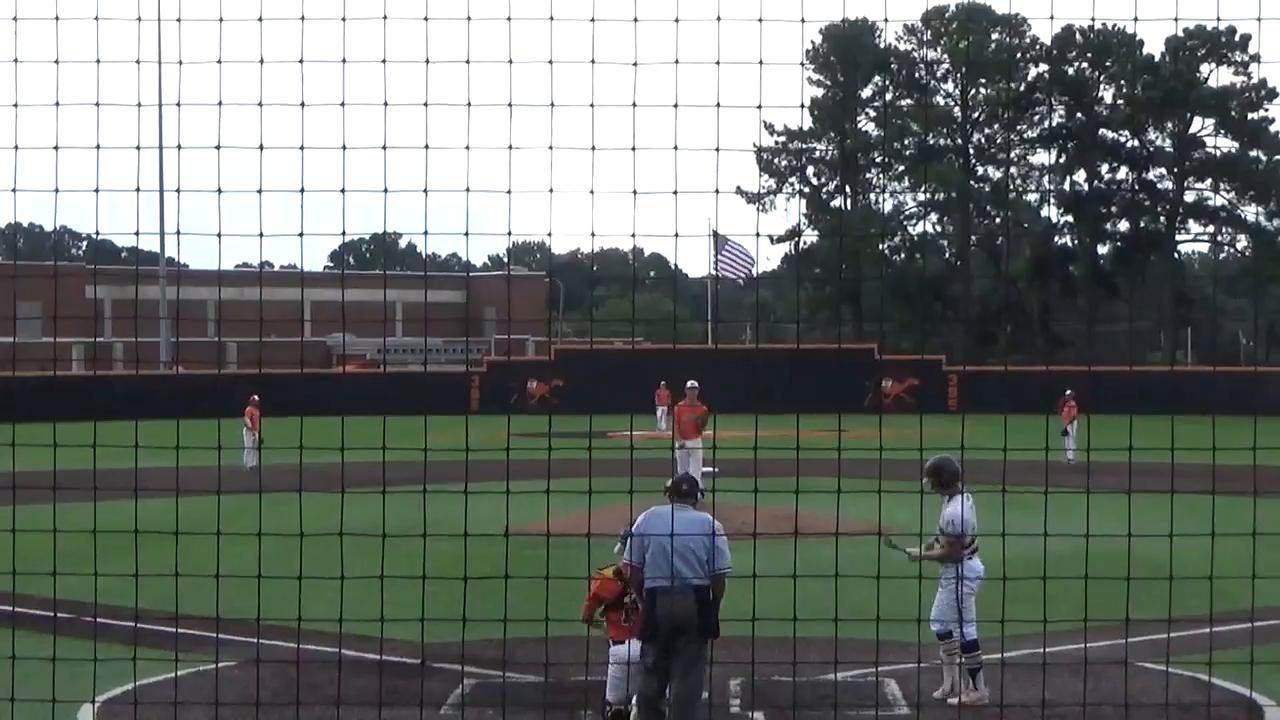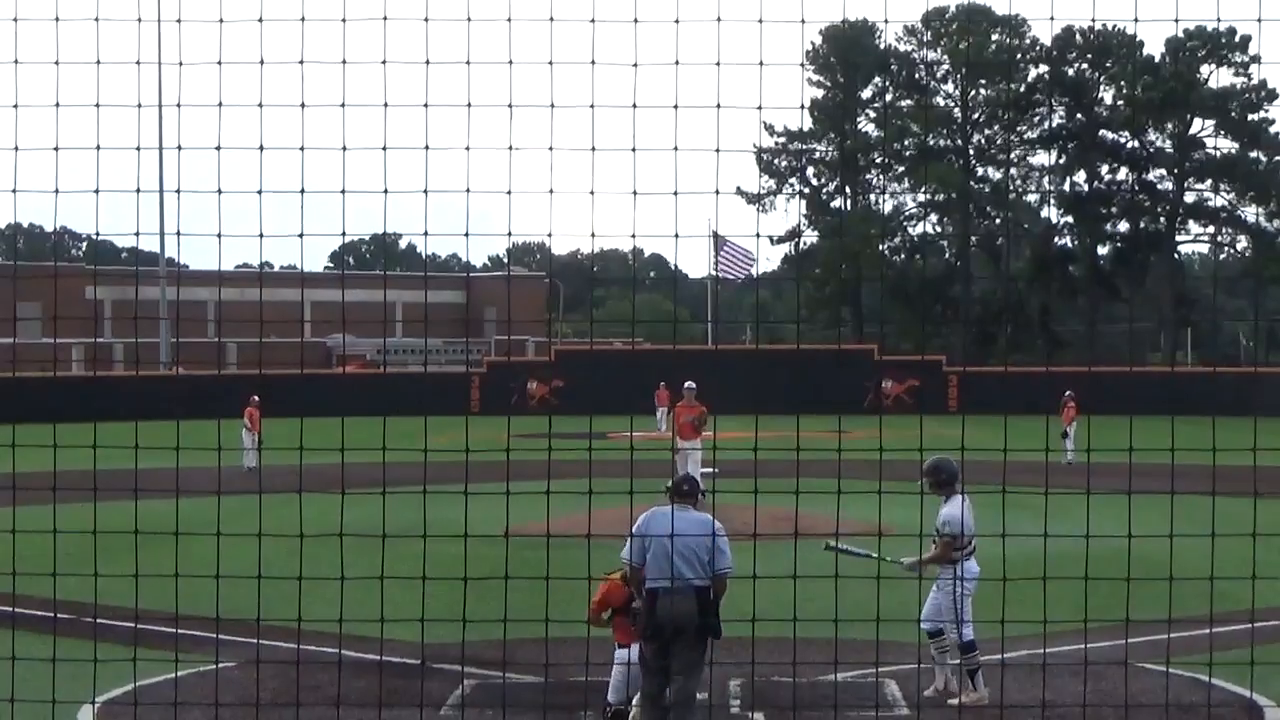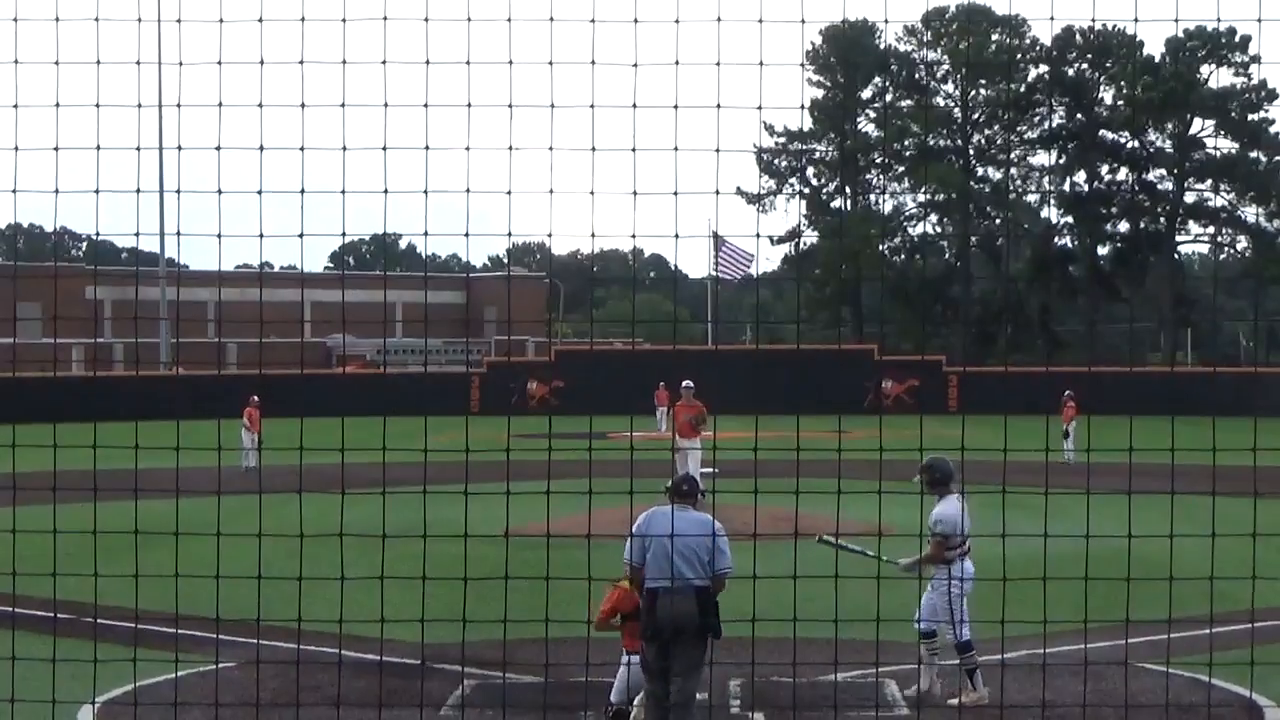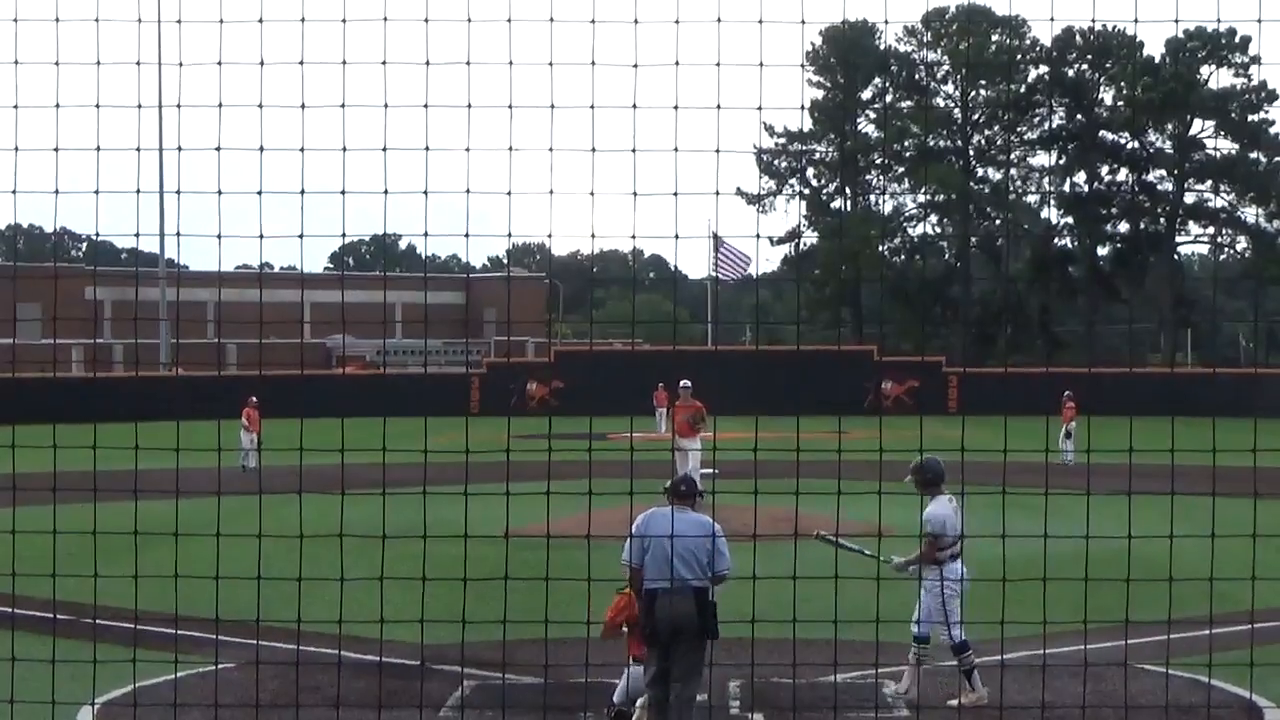
dt=0.1s
person 1, frame 1
left shoulder: (954, 512)
right shoulder: (961, 498)
left elbow: (951, 553)
left wrist: (922, 555)
right wrist: (932, 545)
left hip: (959, 574)
right hip: (956, 571)
left knee: (964, 631)
right knee: (940, 623)
left ankle: (977, 690)
right ankle: (953, 682)
person 1, frame 2
left shoulder: (950, 513)
right shoulder: (958, 499)
left elbow: (945, 554)
left wrist: (918, 562)
right wrist: (933, 547)
left hip: (956, 574)
right hip: (953, 572)
left knee: (960, 632)
right knee: (930, 621)
left ankle: (977, 691)
right ankle: (944, 681)
person 1, frame 3
left shoulder: (942, 512)
right shoulder: (956, 500)
left elbow: (937, 553)
left wrist: (912, 563)
right wrist: (923, 560)
left hip: (949, 575)
right hip: (948, 571)
left knee: (958, 632)
right knee: (924, 622)
left ankle: (976, 690)
right ankle: (928, 683)
person 1, frame 4
left shoulder: (933, 512)
right shoulder: (949, 501)
left elbow: (929, 553)
left wrist: (904, 563)
right wrist: (919, 564)
left hip: (941, 576)
right hip: (940, 573)
left knee: (953, 634)
right knee: (920, 627)
left ankle: (975, 691)
right ankle: (909, 685)
person 2, frame 1
left shoulder: (647, 519)
right shoulder: (709, 524)
left elbow: (632, 568)
right elbow: (719, 576)
left wrist: (643, 598)
right wrist: (712, 608)
left hip: (657, 602)
right hip: (695, 603)
left knee: (652, 674)
right knee: (688, 676)
person 2, frame 2
left shoulder: (648, 519)
right shoulder: (710, 525)
left elbow: (633, 569)
right elbow: (720, 576)
left wrist: (644, 598)
right wrist: (712, 607)
left hip: (657, 603)
right hip: (696, 604)
left knee: (653, 675)
right knee: (686, 676)
person 2, frame 3
left shoulder: (647, 519)
right shoulder: (710, 524)
left elbow: (633, 569)
right elbow: (721, 575)
left wrist: (645, 596)
right wrist: (707, 597)
left hip: (657, 602)
right hip: (696, 603)
left knee: (655, 673)
right knee: (686, 676)
person 2, frame 4
left shoulder: (646, 520)
right shoulder: (709, 526)
left elbow: (633, 570)
right elbow: (720, 575)
left wrist: (643, 600)
left hip: (656, 604)
right hip: (694, 605)
left knee: (656, 677)
right knee: (685, 678)
